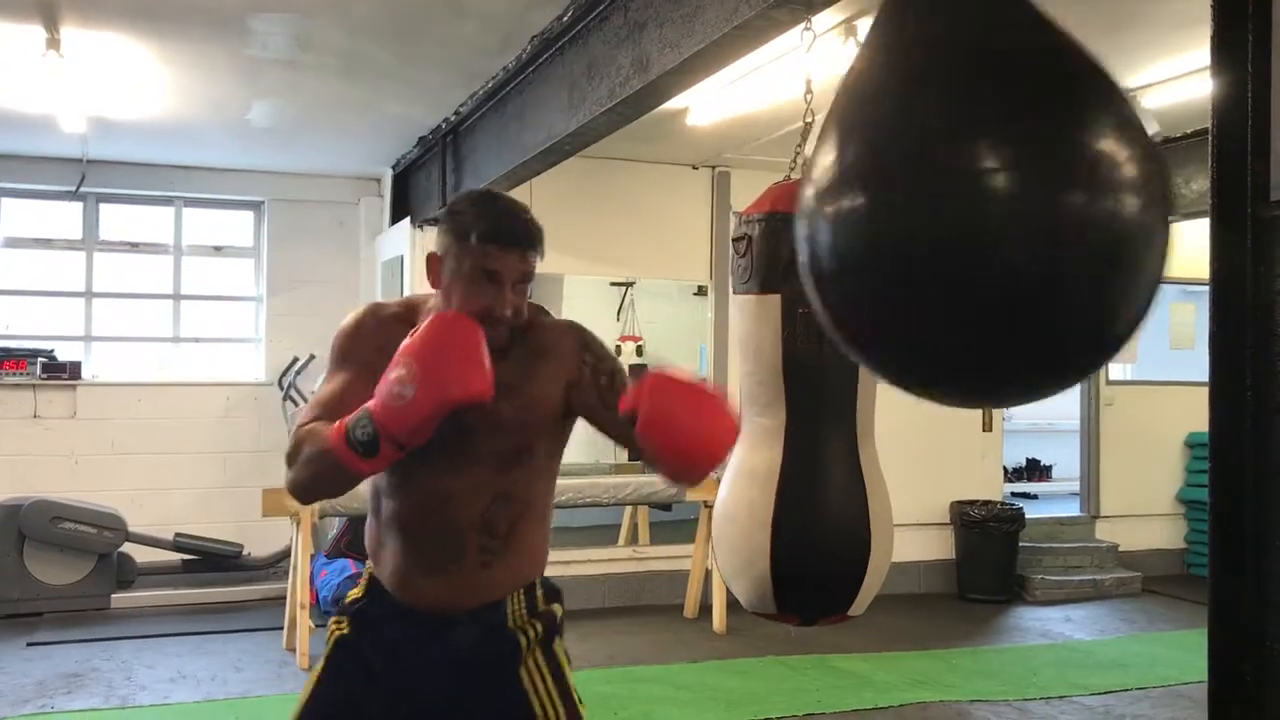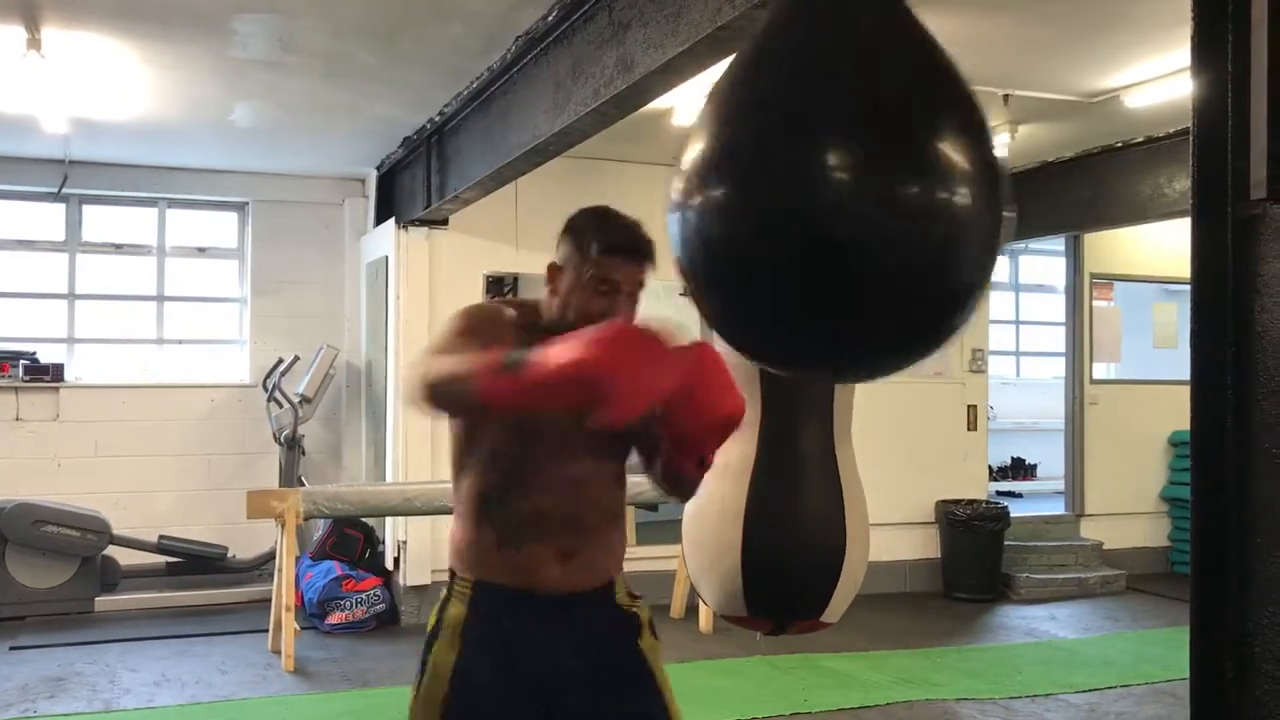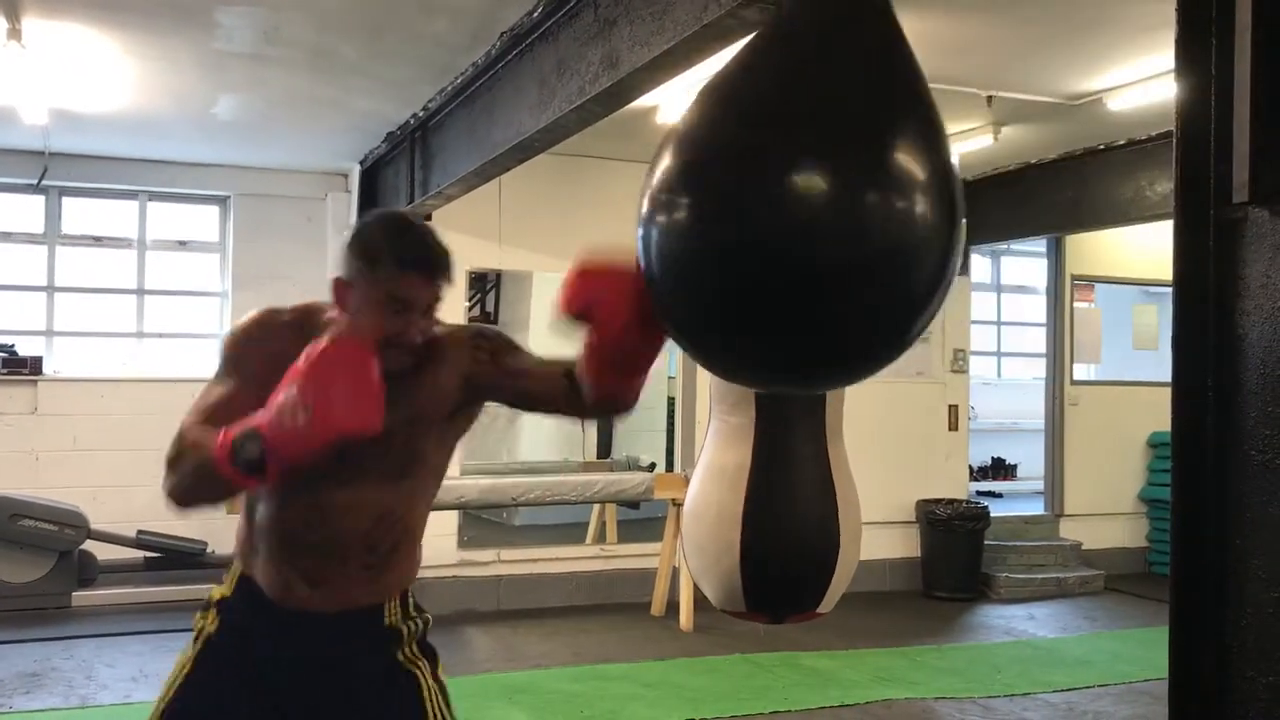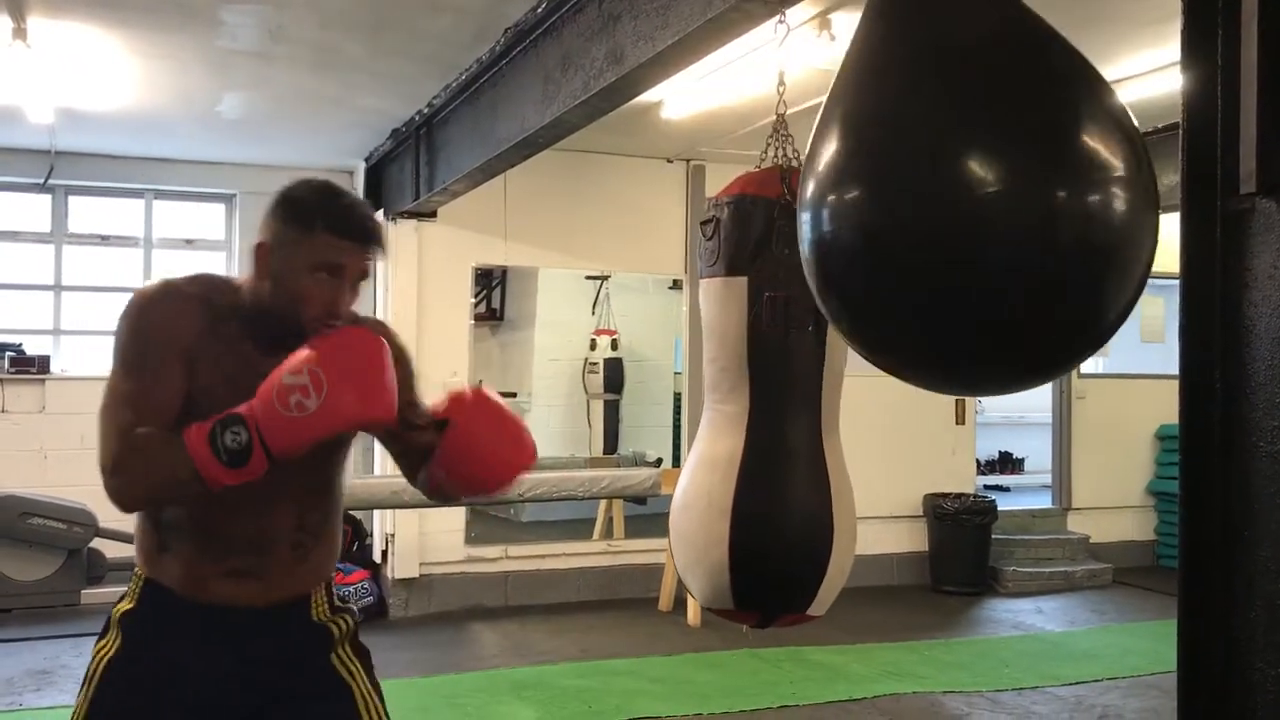
dt=1s
person 1, frame 1
left shoulder: (563, 351)
right shoulder: (376, 333)
left elbow: (657, 438)
right elbow: (305, 477)
left wrist: (684, 433)
right wrist: (389, 418)
left hip: (502, 630)
right hip: (383, 621)
person 1, frame 2
left shoulder: (638, 353)
right shoulder: (497, 328)
left elbow: (677, 483)
right elbow: (442, 384)
left wrist: (701, 432)
right wrist: (564, 371)
left hip: (601, 616)
right hip: (491, 616)
person 1, frame 3
left shoulder: (463, 360)
right shoulder: (271, 340)
left elbow: (596, 393)
right elbow: (183, 479)
left wrist: (626, 323)
right wrist: (267, 438)
left hip: (372, 636)
right hip: (249, 623)
person 1, frame 4
left shoulder: (366, 349)
right shoulder: (170, 316)
left elbow: (429, 469)
right elbow: (126, 476)
left wrist: (463, 449)
right wrist: (261, 428)
left hip: (297, 634)
right hip: (164, 628)
